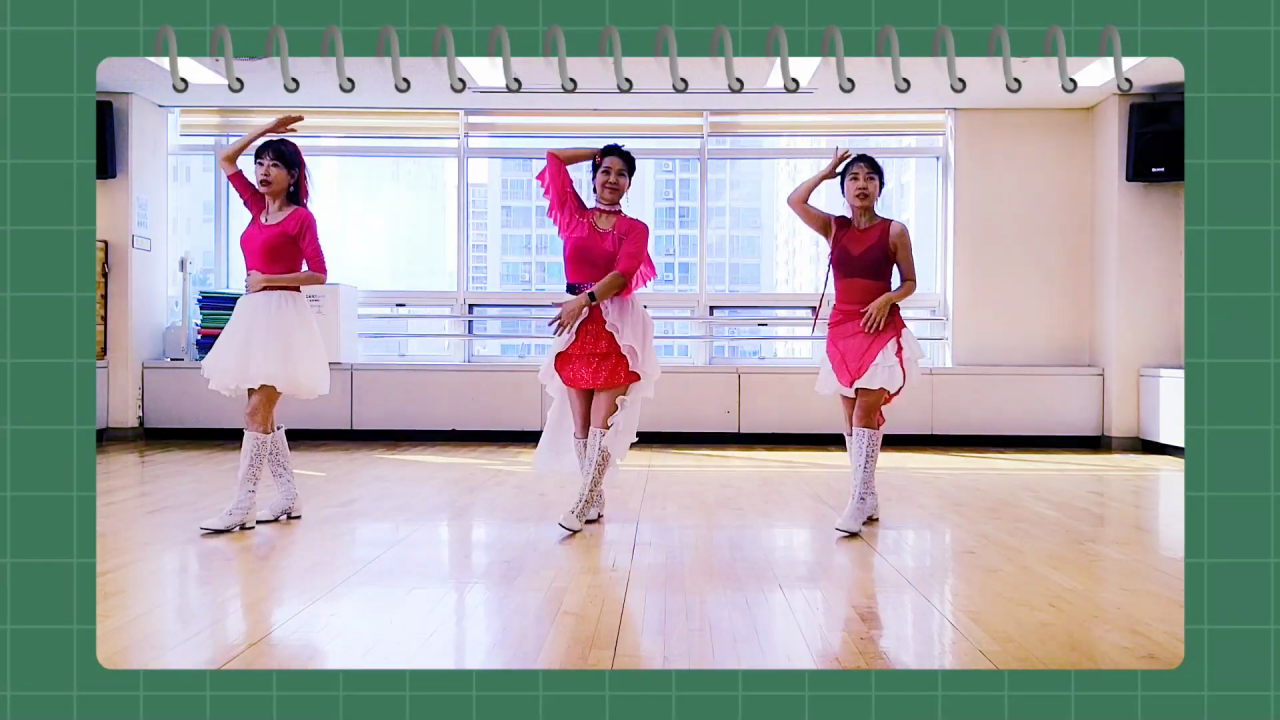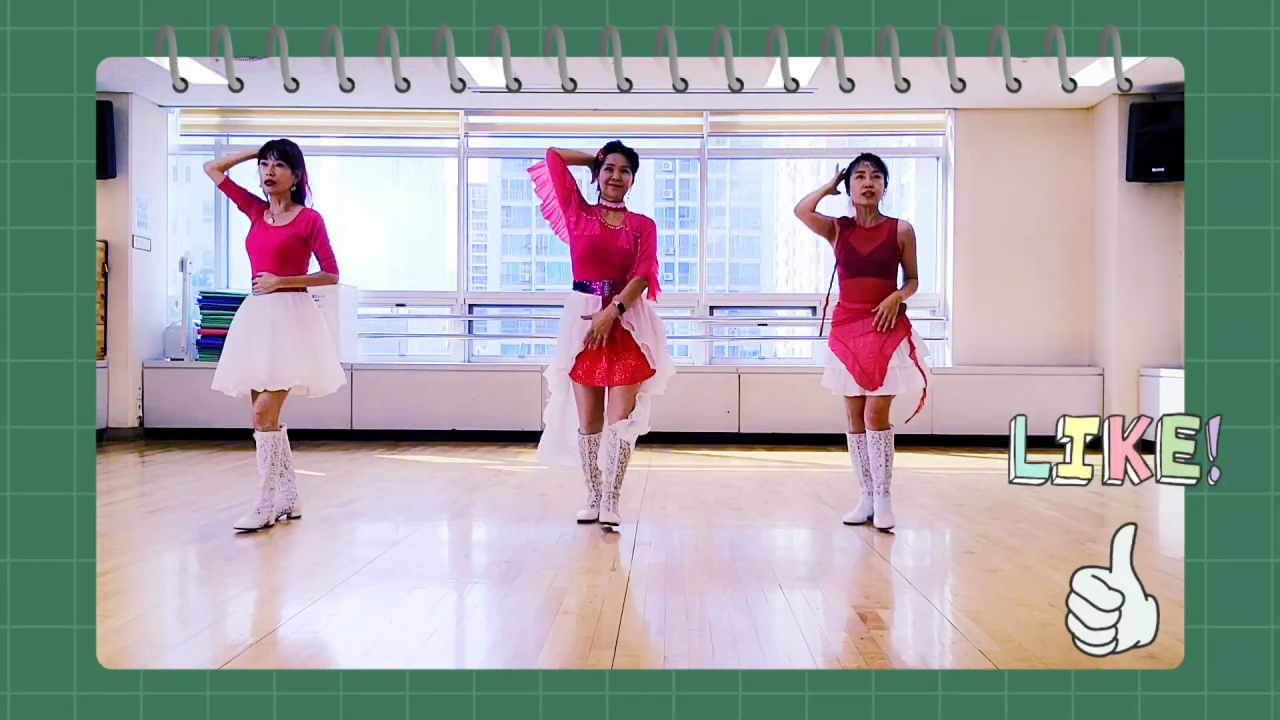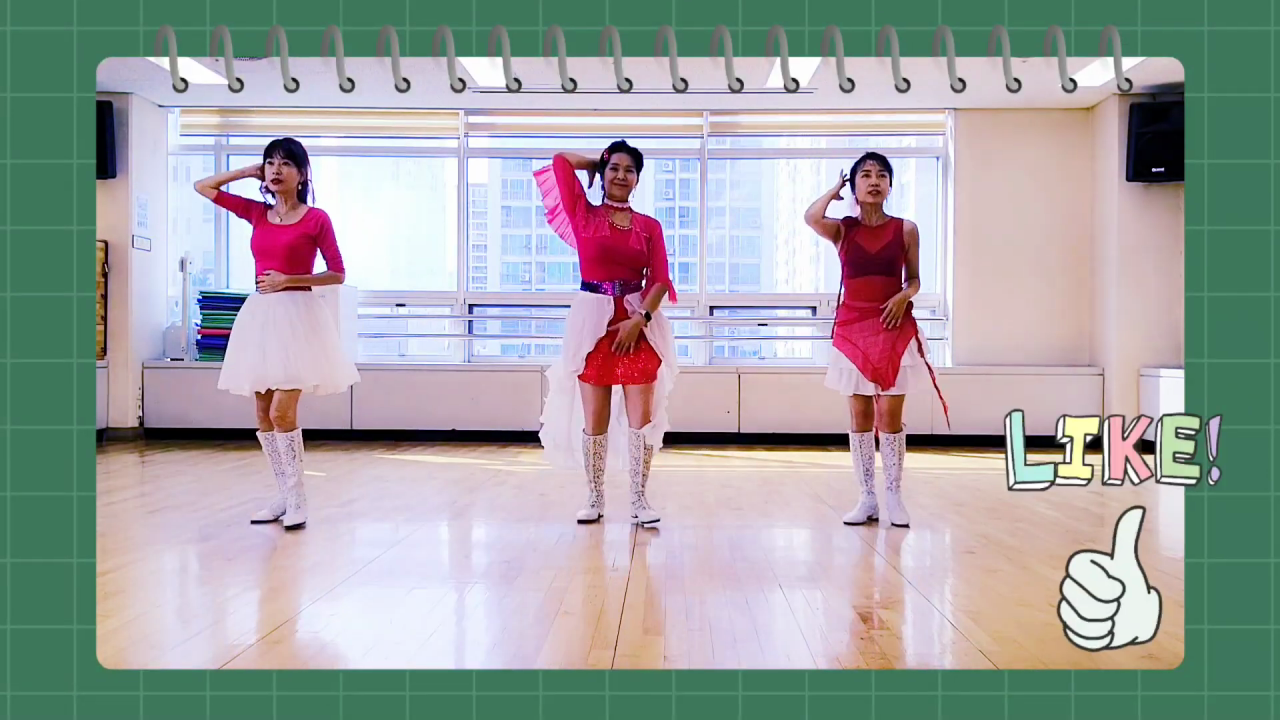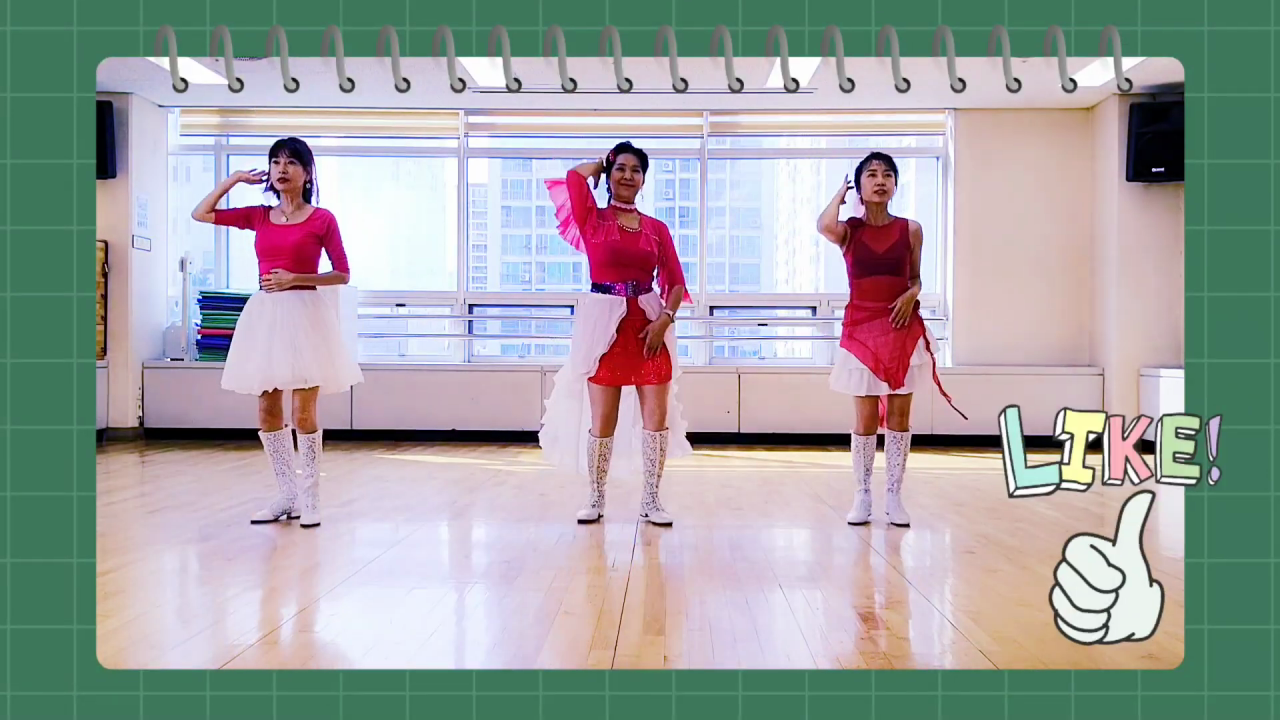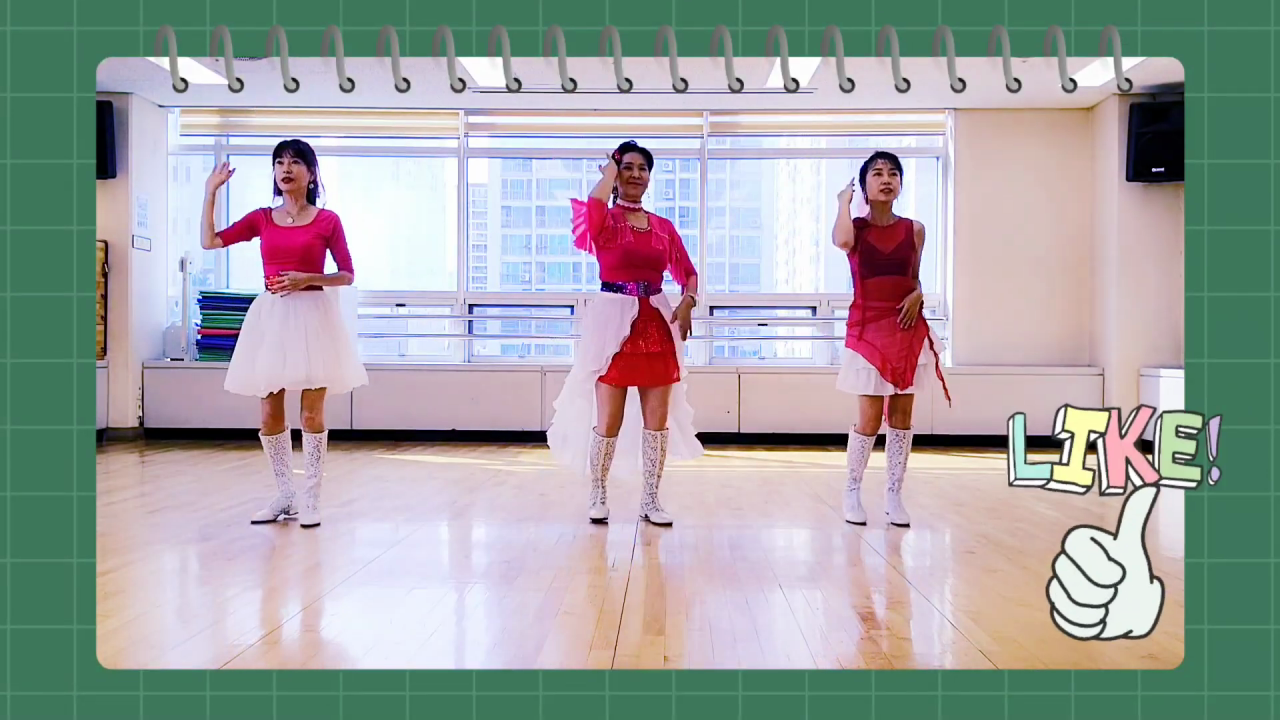
dt=0.1s
person 1, frame 1
left shoulder: (300, 217)
right shoulder: (257, 208)
left elbow: (318, 273)
right elbow: (225, 159)
left wrist: (268, 279)
right wrist: (264, 131)
left hip: (283, 315)
right hip: (254, 313)
left knee: (258, 413)
right knee: (259, 416)
left ankle: (243, 505)
right ankle: (287, 497)
person 1, frame 2
left shoulder: (310, 219)
right shoulder: (256, 211)
left elbow: (331, 275)
right elbow: (213, 170)
left wrist: (282, 281)
right wrist: (253, 154)
left hip: (291, 315)
right hip: (256, 315)
left knee: (266, 411)
right knee: (260, 416)
left ankle: (267, 499)
right ankle: (287, 498)
person 1, frame 3
left shoulder: (316, 219)
right shoulder: (256, 213)
left elbow: (338, 274)
right elbow: (202, 187)
left wrist: (289, 279)
right wrist: (249, 170)
left hip: (298, 314)
right hip: (260, 315)
left knee: (281, 411)
right knee: (263, 415)
left ankle: (295, 496)
right ankle: (286, 496)
person 1, frame 4
left shoulder: (323, 219)
right shoulder: (259, 215)
left elbow: (342, 274)
right elbow: (201, 214)
left wrist: (297, 278)
right wrist: (234, 179)
left hip: (304, 313)
right hip: (264, 315)
left knee: (303, 413)
right knee: (267, 413)
left ankle: (309, 496)
right ankle: (287, 494)
person 1, frame 5
left shoulder: (328, 221)
right shoulder: (261, 218)
left elbow: (347, 275)
right elbow: (210, 241)
left wrist: (308, 278)
right wrist: (211, 190)
left hip: (312, 315)
right hip: (270, 316)
left knee: (311, 414)
right knee: (269, 416)
left ankle: (310, 496)
right ankle: (284, 493)
person 2, frame 1
left shoulder: (636, 229)
right shoulder: (575, 216)
left elbow: (622, 274)
right elbow: (553, 158)
left wrist: (582, 301)
right wrist: (598, 154)
left hip: (618, 326)
right hip: (577, 330)
left knee: (603, 421)
right knee: (580, 423)
left ankle: (583, 504)
right ankle: (595, 500)
person 2, frame 2
left shoulder: (643, 225)
right shoulder: (578, 214)
left elbow: (643, 278)
right elbow: (554, 157)
left wrist: (611, 315)
right wrist: (593, 158)
left hip: (627, 324)
right hip: (584, 320)
left knee: (622, 416)
right knee: (588, 419)
left ankle: (612, 499)
right ankle: (593, 497)
person 2, frame 3
left shoulder: (649, 226)
right shoulder: (584, 217)
left elbow: (659, 279)
right elbow: (561, 163)
left wrist: (639, 319)
right wrist: (598, 161)
left hip: (637, 323)
right hip: (592, 321)
left knee: (642, 416)
right knee: (594, 419)
left ankle: (639, 498)
right ankle: (595, 497)
person 2, frame 4
left shoulder: (656, 228)
right shoulder: (592, 217)
left elbow: (673, 281)
right elbow: (573, 180)
left wrist: (666, 318)
right wrist: (600, 164)
left hip: (648, 321)
right hip: (604, 320)
left knee: (657, 417)
right knee: (602, 420)
left ankle: (651, 499)
right ankle: (596, 497)
person 2, frame 5
left shoulder: (664, 227)
right shoulder: (604, 221)
left elbow: (687, 273)
right elbow: (594, 209)
left wrist: (687, 302)
right wrist: (608, 173)
left hip: (656, 322)
right hip: (612, 320)
left knee: (658, 419)
right knee: (607, 420)
left ankle: (650, 500)
right ankle: (597, 495)
person 3, frame 1
left shoulder: (894, 230)
right shoulder: (834, 228)
left elbow: (910, 281)
right elbow: (795, 201)
left wrist: (888, 298)
right wrist: (829, 169)
left hip: (881, 333)
right hip: (842, 333)
left knee: (866, 415)
right knee: (853, 420)
left ankle: (859, 501)
right ankle: (867, 500)
person 3, frame 2
left shoulder: (901, 230)
right shoulder: (837, 227)
left elbow: (912, 280)
right elbow: (802, 212)
left wrist: (897, 297)
right wrist: (828, 186)
left hip: (887, 330)
right hip: (846, 330)
left knee: (878, 415)
right knee: (856, 418)
left ankle: (882, 498)
right ankle: (867, 496)
person 3, frame 3
left shoulder: (905, 229)
right shoulder: (842, 229)
left elbow: (914, 278)
right elbow: (812, 218)
left wrist: (905, 296)
right wrist: (835, 190)
left hip: (894, 329)
right hip: (852, 330)
left knee: (889, 415)
right knee: (860, 417)
left ankle: (893, 496)
right ankle: (868, 495)
person 3, frame 4
left shoulder: (911, 229)
right shoulder: (848, 227)
right elbow: (824, 226)
left wrist: (912, 296)
right wrist: (839, 196)
left hip: (902, 328)
right hip: (861, 330)
left knee: (898, 416)
right knee: (866, 419)
left ankle: (894, 496)
right ankle: (863, 493)
person 3, frame 5
left shoulder: (914, 229)
right shoulder: (855, 228)
right elbow: (840, 241)
left wrist: (917, 296)
right wrist: (844, 200)
left hip: (906, 328)
right hip: (865, 330)
left knee: (901, 415)
right knee: (870, 418)
left ankle: (894, 495)
right ankle: (852, 489)
